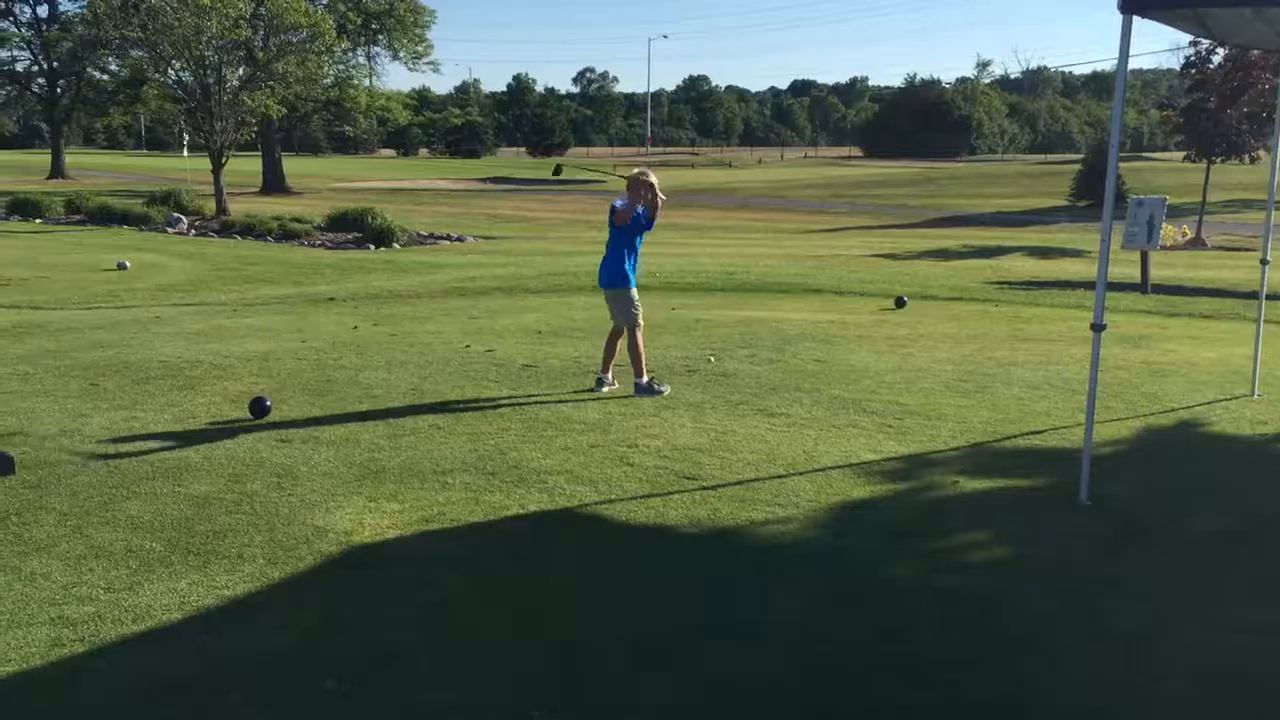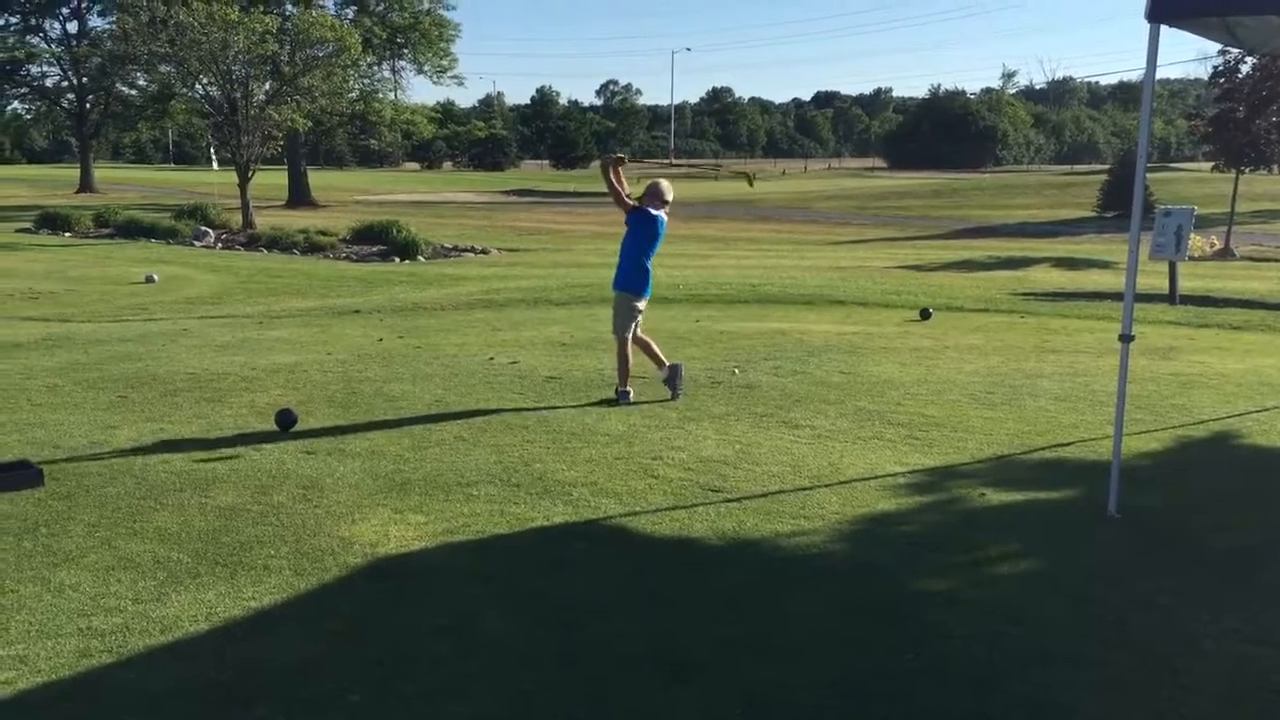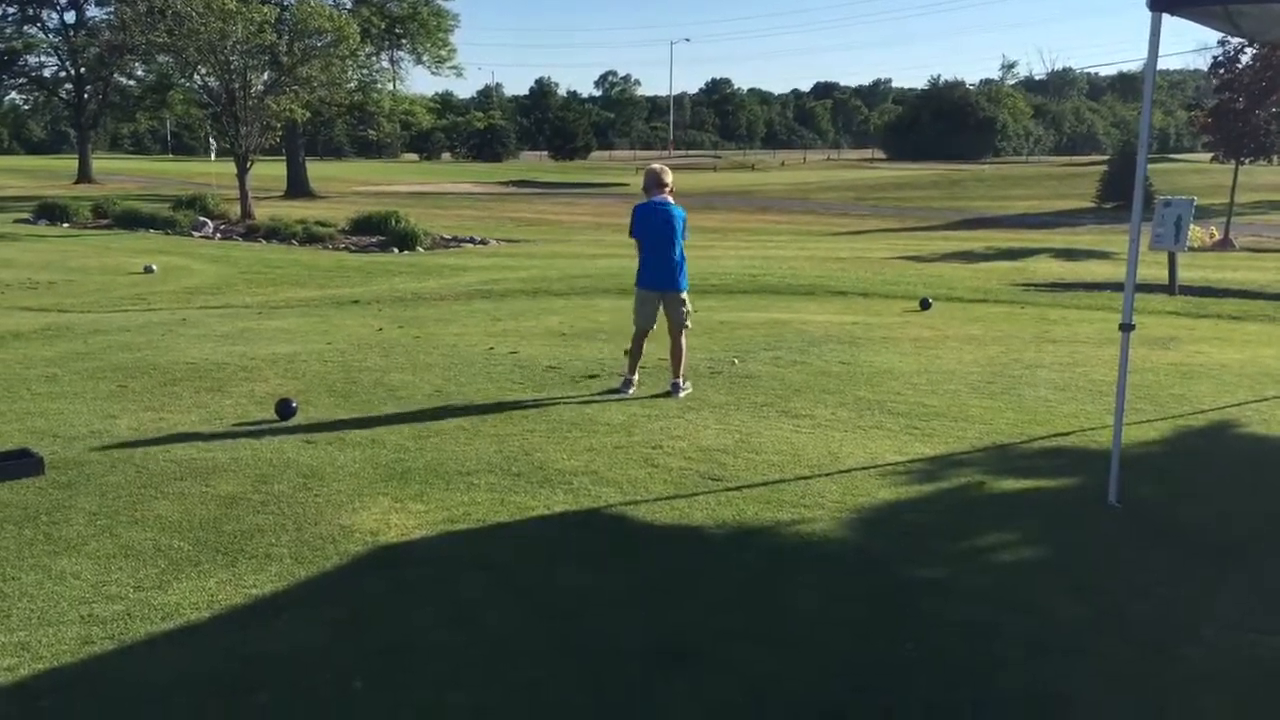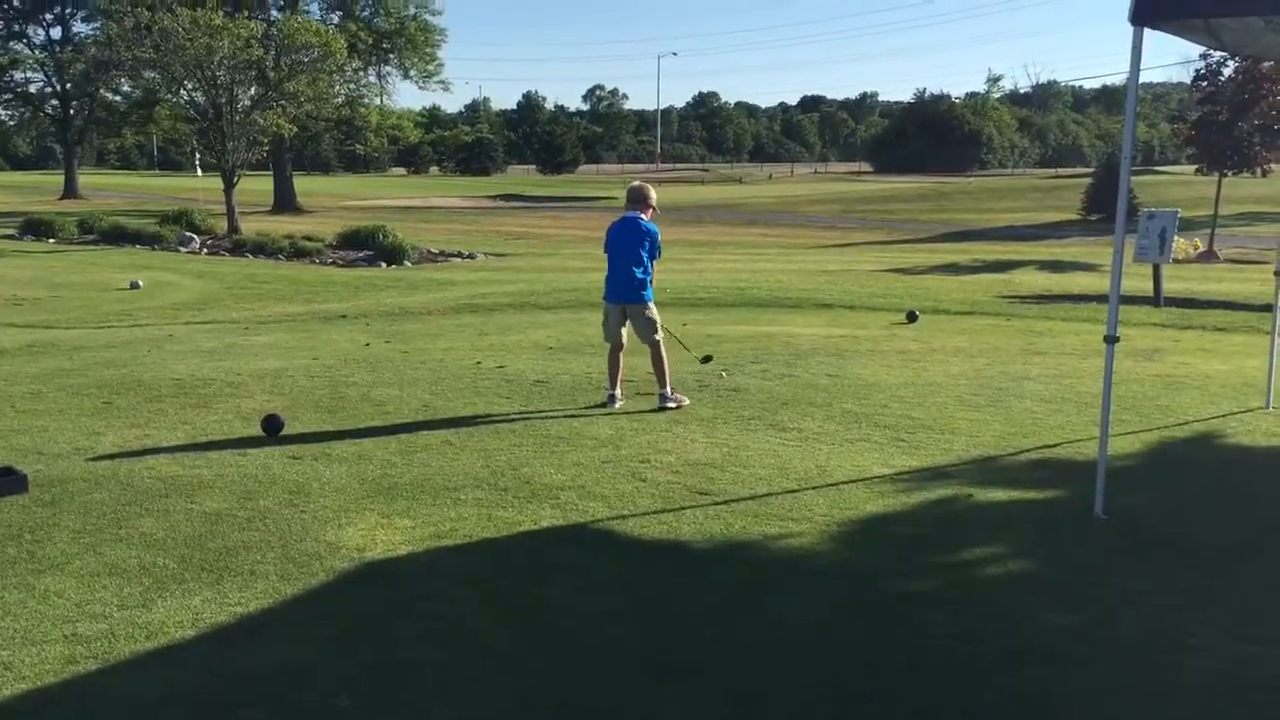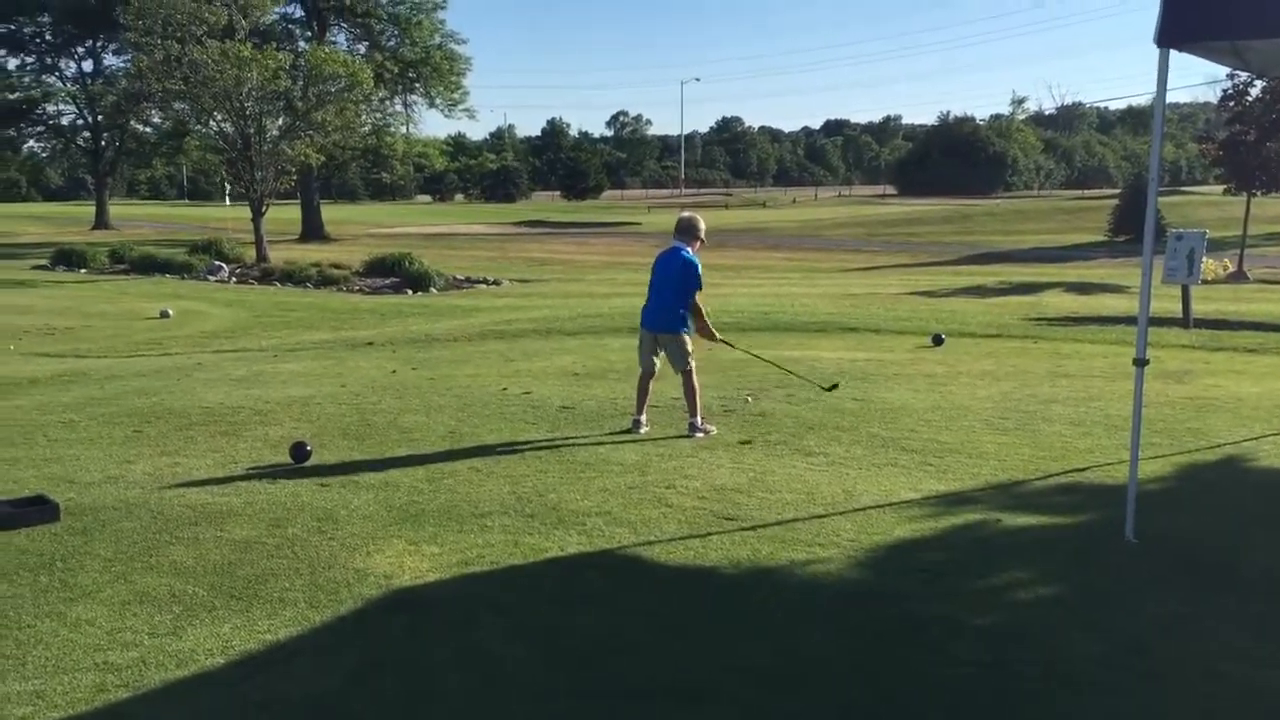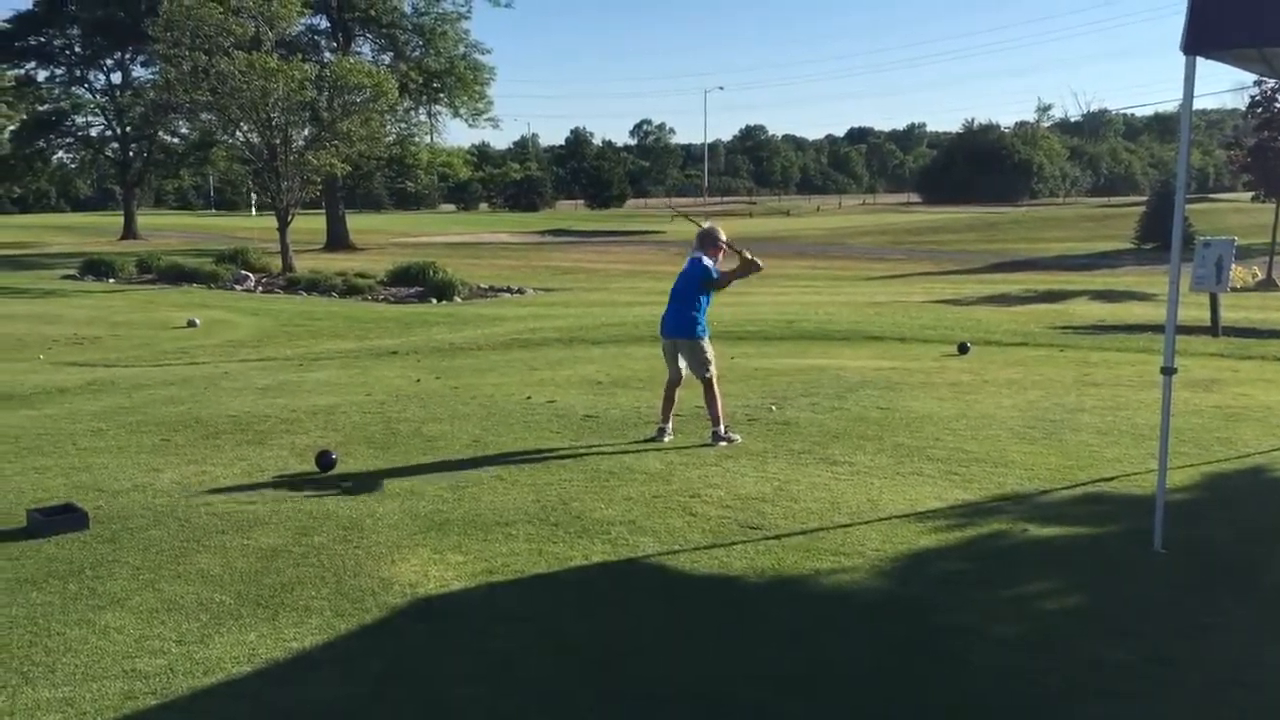
dt=0.7s
person 1, frame 1
left shoulder: (643, 214)
right shoulder: (620, 208)
left elbow: (655, 210)
right elbow: (621, 219)
left wrist: (652, 192)
right wrist: (637, 198)
left hip: (615, 277)
right hip: (619, 278)
left knee: (619, 327)
right knee: (634, 327)
left ankle: (604, 377)
right ankle: (641, 382)
person 1, frame 2
left shoulder: (651, 218)
right shoulder: (651, 219)
left elbow: (624, 201)
right elbow: (627, 198)
left wrist: (610, 170)
right wrist: (615, 169)
left hip: (630, 286)
right hip: (638, 285)
left knee: (624, 337)
right knee: (635, 335)
left ankle: (624, 390)
right ankle: (669, 370)
person 1, frame 3
left shoulder: (640, 210)
right shoulder: (680, 213)
left elbow: (640, 246)
right elbow: (679, 243)
left hip: (648, 281)
right hip: (675, 282)
left knee: (641, 331)
right knee: (677, 333)
left ankle: (630, 379)
right ankle: (678, 382)
person 1, frame 4
left shoulder: (613, 228)
right shoulder: (650, 230)
right elbow: (651, 267)
left hip: (613, 294)
right hip: (639, 295)
left knee: (616, 345)
right knee: (655, 343)
left ankle: (614, 393)
right ankle: (665, 393)
person 1, frame 5
left shoulder: (661, 257)
right shoulder: (690, 262)
right elbow: (692, 302)
left wrist: (699, 324)
right wrist: (707, 328)
left hip: (649, 321)
right hip: (673, 325)
left knee: (647, 371)
right knee: (688, 372)
left ankle: (639, 419)
right ankle: (695, 422)
person 1, frame 6
left shoulder: (696, 263)
right shoulder: (700, 264)
left elbow: (716, 282)
right elbow: (715, 283)
left wrist: (743, 267)
right wrist: (742, 269)
left hip: (670, 329)
right hip: (692, 331)
left knee: (675, 378)
right knee: (709, 379)
left ankle: (664, 427)
right ankle: (719, 431)
